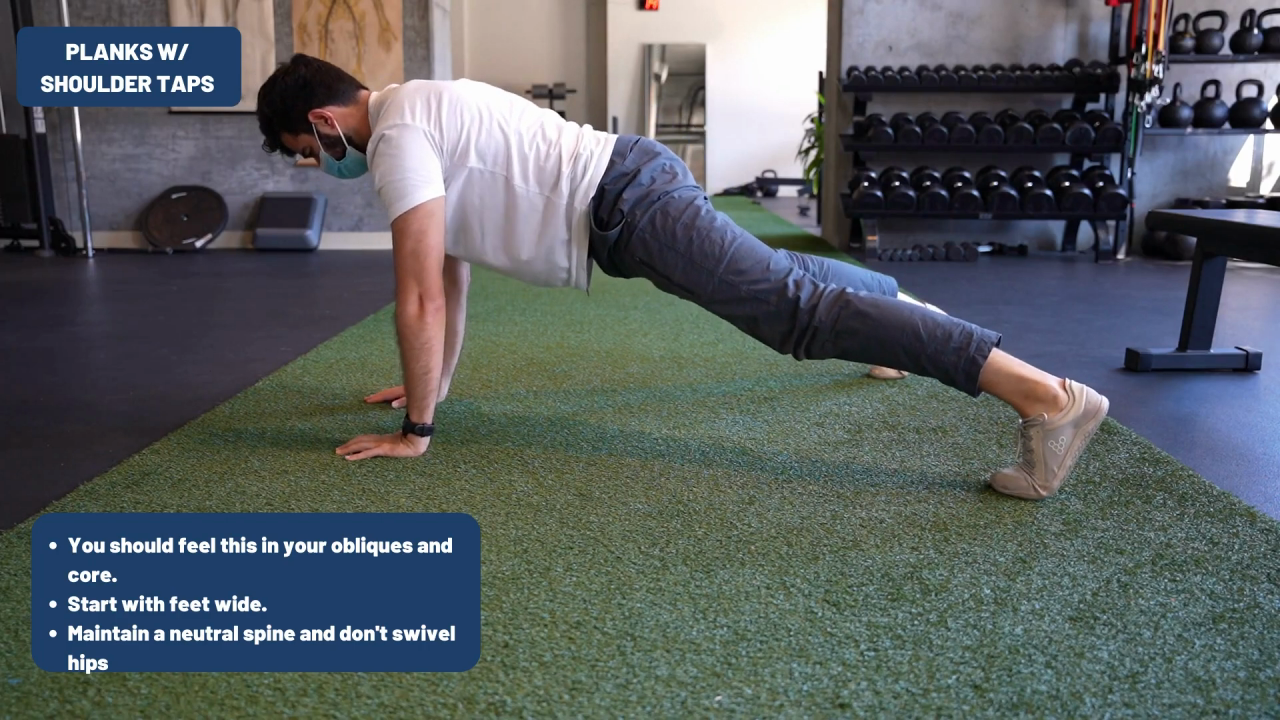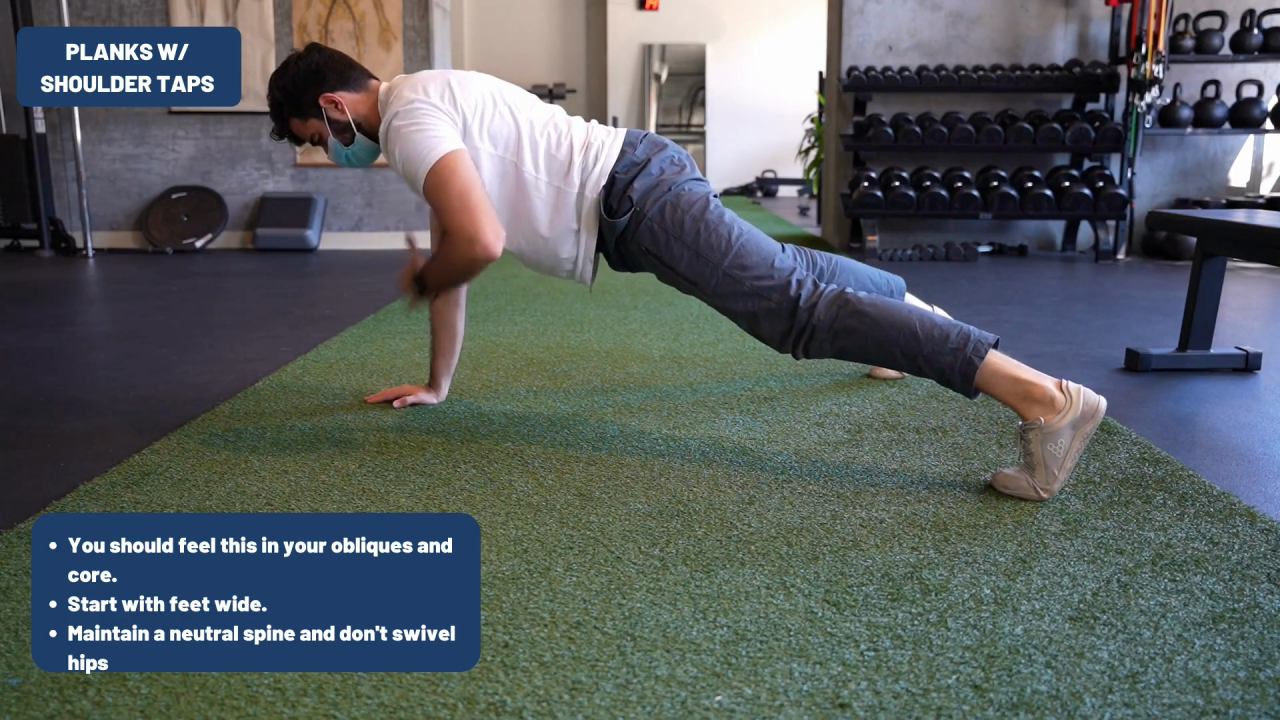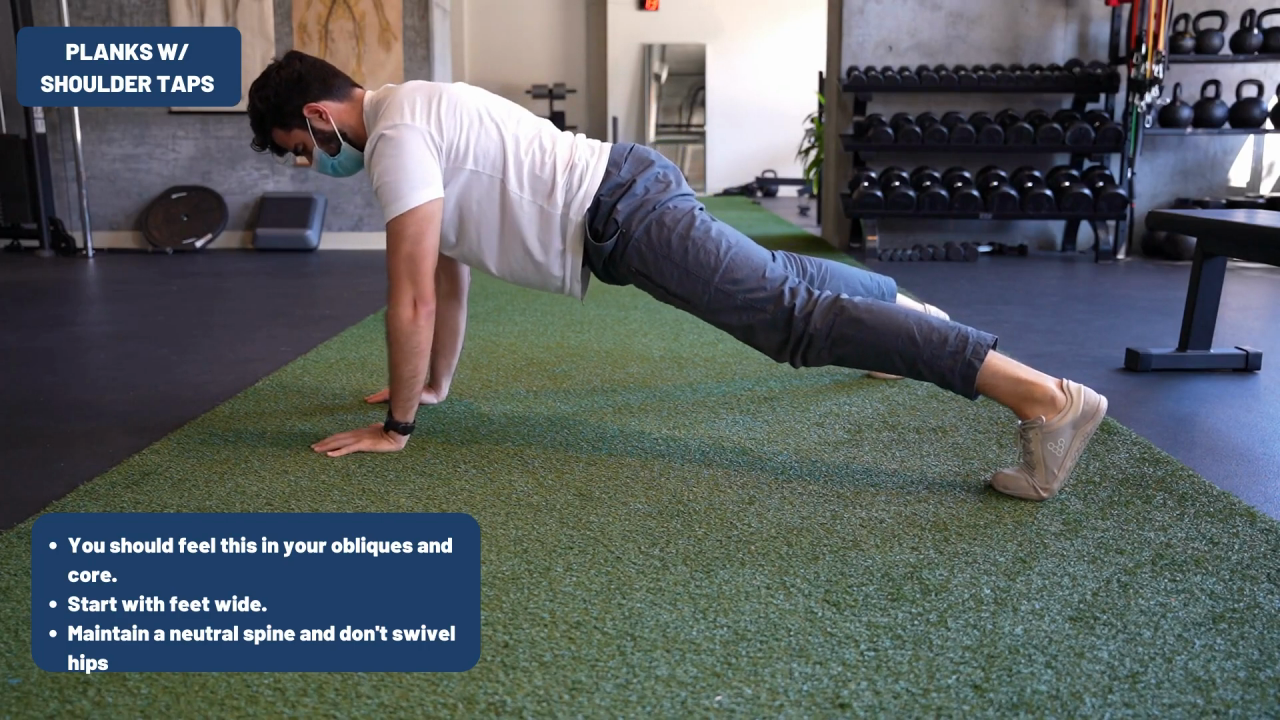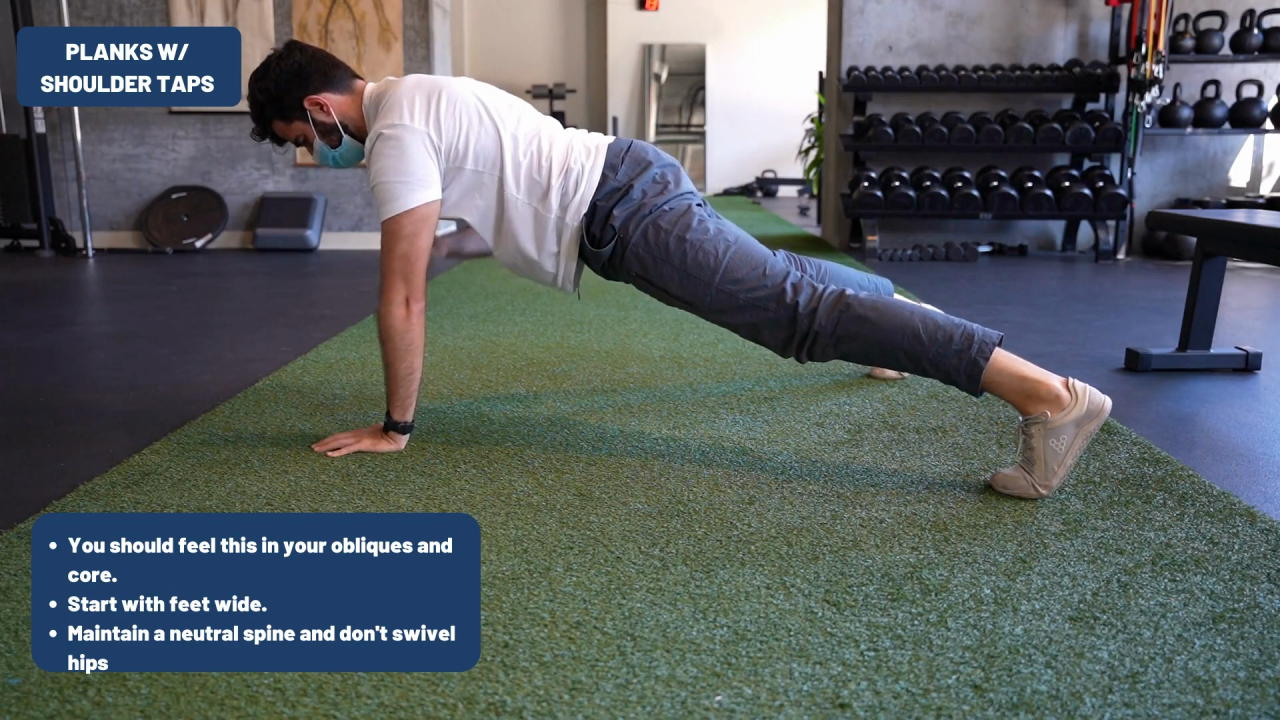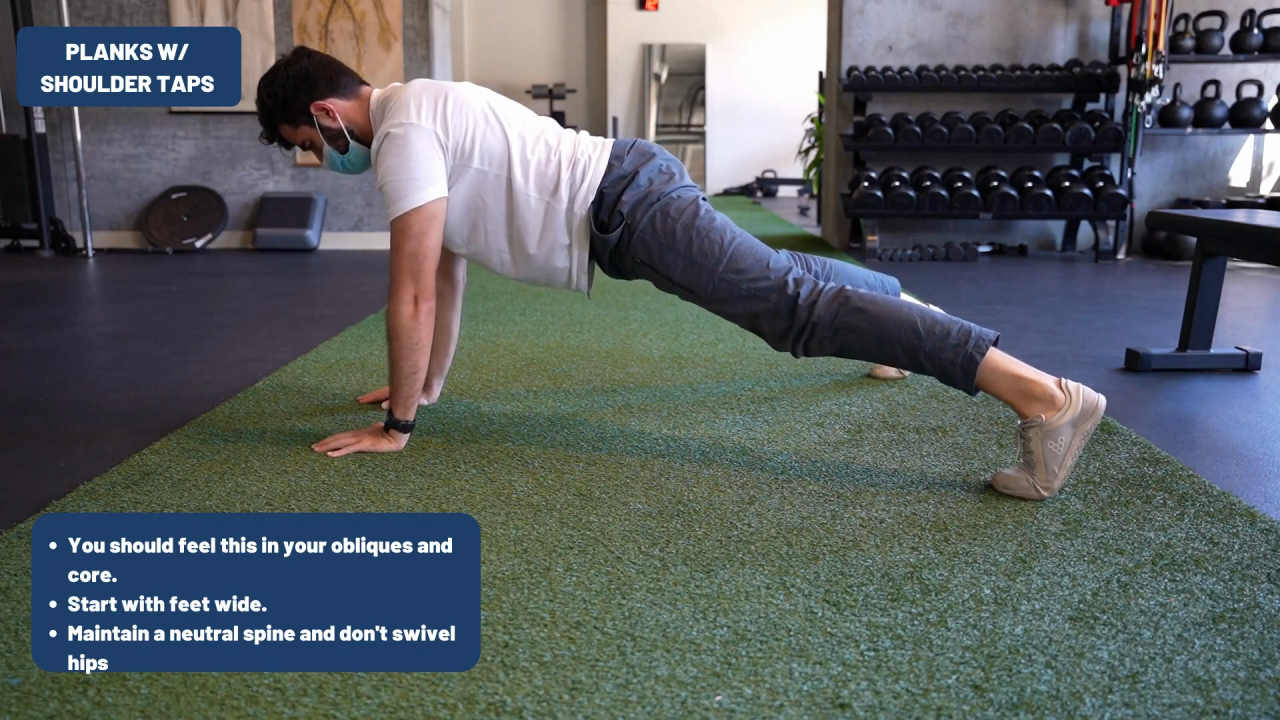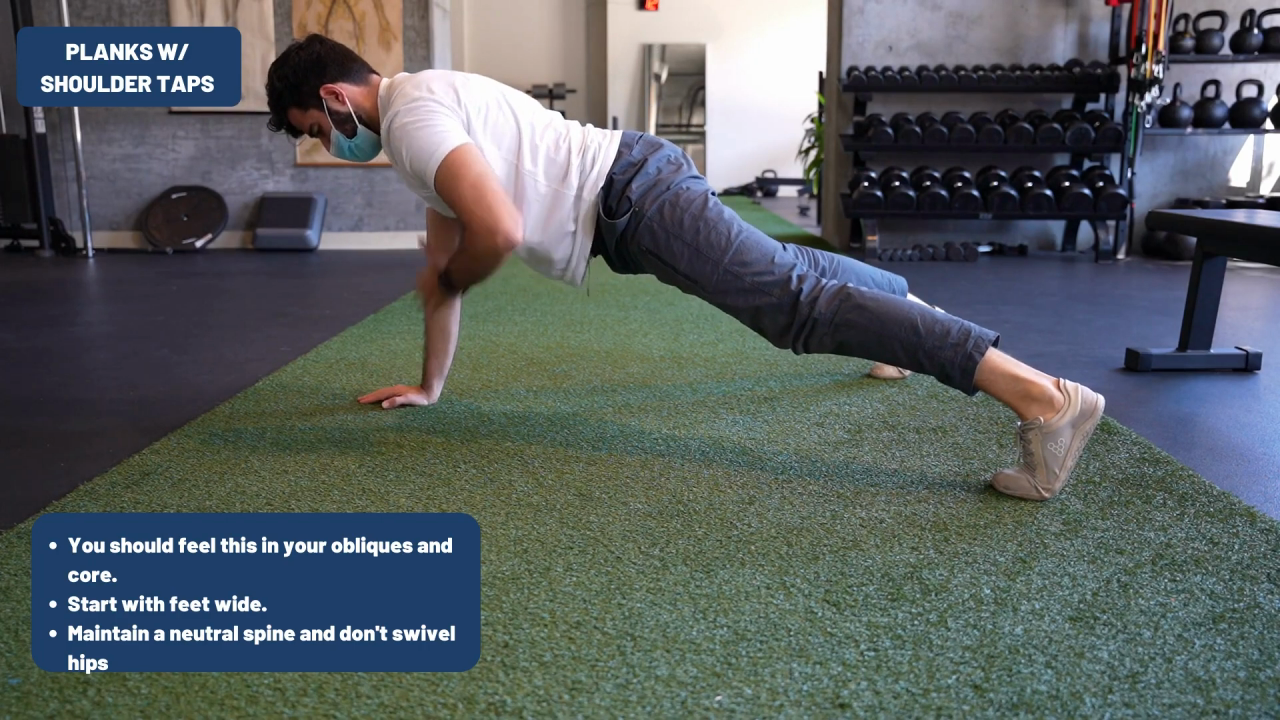
dt=0.5s
person 1, frame 1
left shoulder: (395, 139)
right shoulder: (417, 115)
left elbow: (421, 297)
right elbow: (451, 278)
left wrist: (414, 429)
right wrist: (434, 384)
left hip: (628, 206)
right hip: (633, 191)
left knee: (794, 309)
right knee: (774, 275)
left ankle: (1045, 395)
right ankle: (906, 305)
person 1, frame 2
left shoulder: (409, 117)
right shoulder: (424, 109)
left elbow: (479, 243)
right elbow: (456, 249)
left wrist: (424, 277)
right wrist: (437, 382)
left hip: (636, 196)
right hip: (638, 187)
left knee: (794, 305)
right knee: (783, 270)
left ankle: (1042, 397)
right ankle: (907, 306)
person 1, frame 3
left shoulder: (394, 138)
right shoulder: (413, 114)
left elbow: (410, 297)
right elbow: (448, 270)
left wrist: (395, 425)
right wrist: (435, 383)
left hip: (624, 215)
right hip: (627, 192)
left knee: (790, 316)
right knee: (773, 276)
left ankle: (1045, 396)
right ankle: (907, 306)
person 1, frame 4
left shoulder: (394, 135)
right shoulder: (416, 101)
left elbow: (402, 300)
left wrist: (395, 426)
right wrist: (433, 240)
left hip: (621, 215)
right hip: (629, 178)
left knee: (793, 310)
right knee: (778, 279)
left ankle: (1048, 395)
right ankle: (902, 307)
person 1, frame 5
left shoulder: (400, 136)
right shoulder: (416, 111)
left elbow: (414, 294)
right elbow: (447, 274)
left wrist: (394, 423)
right wrist: (428, 383)
left hip: (628, 207)
right hip: (629, 195)
left knee: (793, 306)
right knee: (780, 273)
left ankle: (1044, 394)
right ankle: (905, 307)
person 1, frame 6
left shoulder: (412, 117)
right shoulder: (419, 109)
left elbow: (500, 231)
right elbow: (445, 249)
left wrist: (447, 279)
right wrist: (430, 382)
left hip: (633, 196)
right hip: (634, 192)
left knee: (794, 300)
right knee: (783, 268)
left ankle: (1043, 396)
right ankle: (911, 307)
